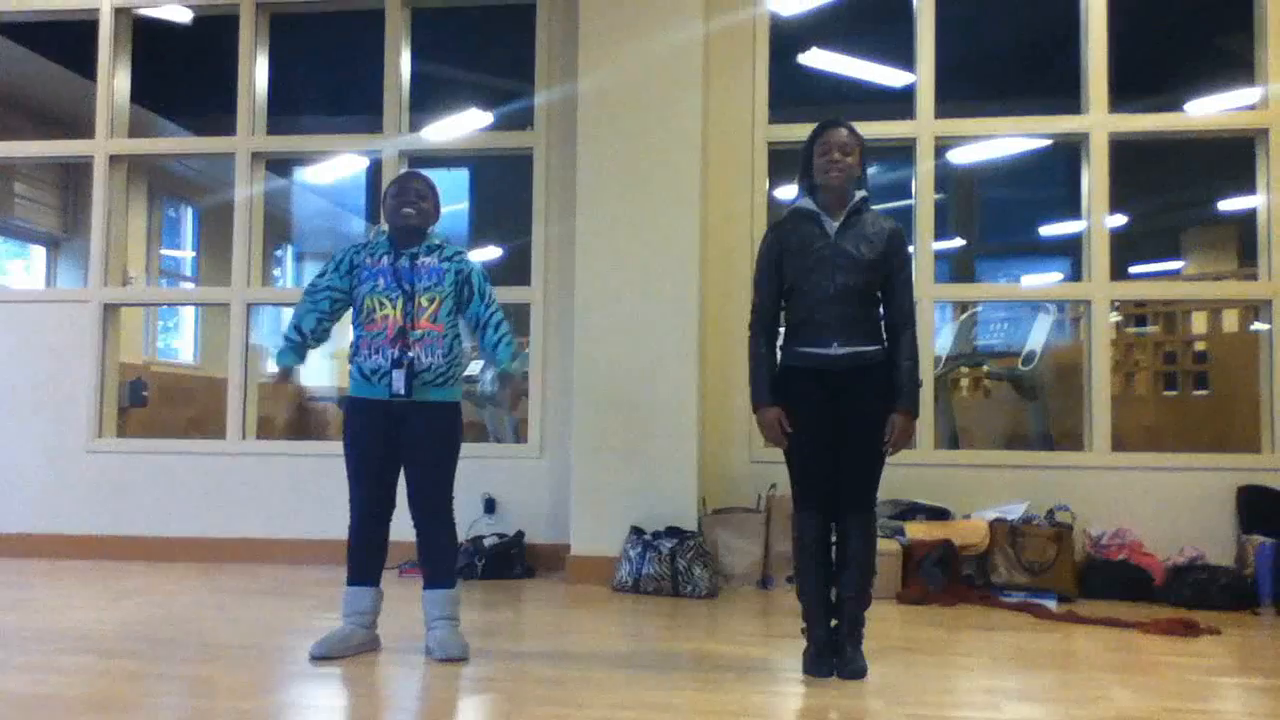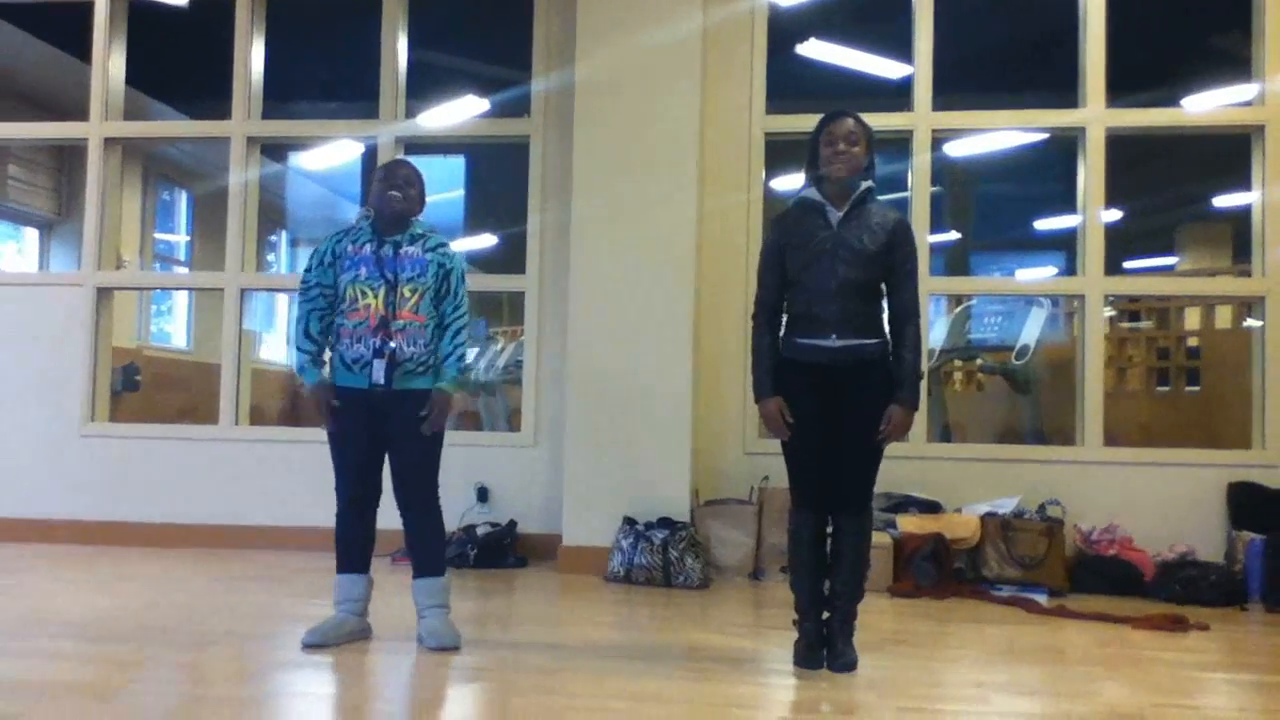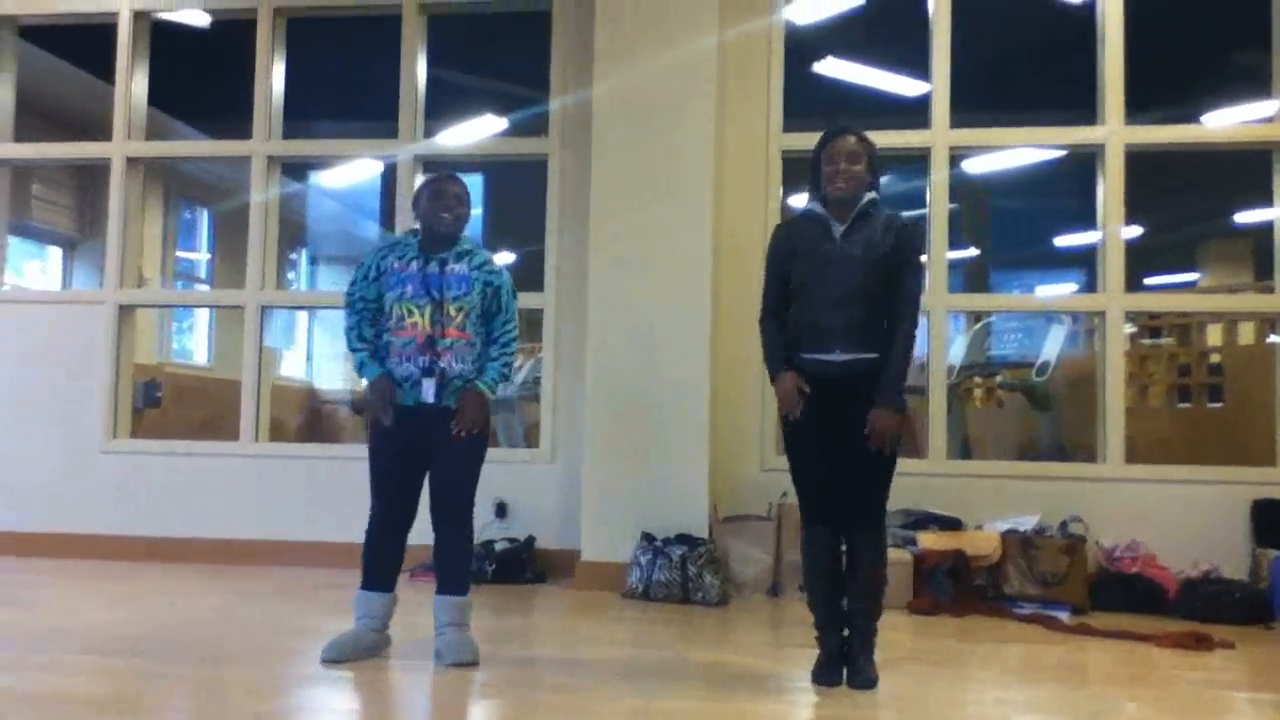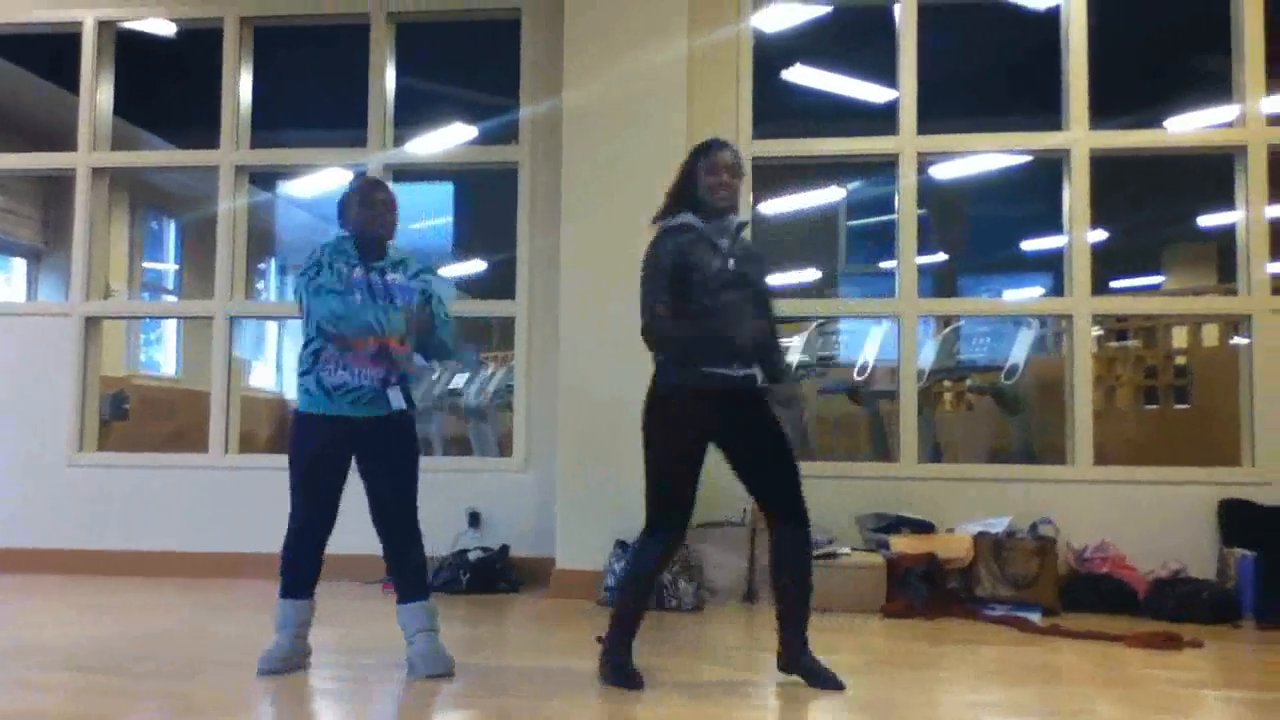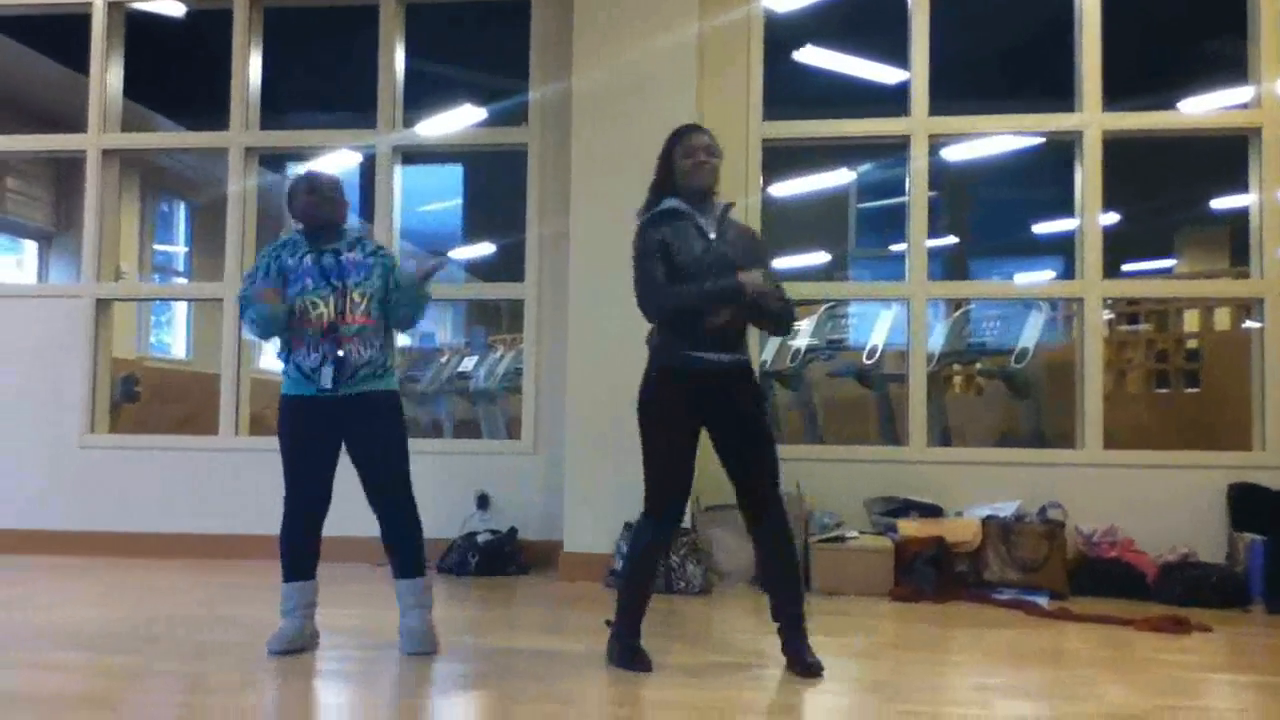
dt=0.7s
person 1, frame 1
left shoulder: (885, 233)
right shoulder: (783, 233)
left elbow: (902, 323)
right elbow: (763, 323)
left wrist: (906, 403)
right wrist: (764, 399)
left hip: (866, 382)
right hip: (803, 382)
left knee: (857, 510)
right knee: (811, 510)
left ankle: (850, 637)
right ankle: (817, 635)
person 1, frame 2
left shoulder: (889, 225)
right shoulder: (788, 223)
left elbow: (905, 316)
right elbow: (766, 312)
left wrist: (906, 395)
right wrist: (765, 389)
left hip: (865, 375)
right hip: (801, 373)
left knee: (852, 504)
right knee: (807, 503)
left ankle: (842, 629)
right ankle: (808, 628)
person 1, frame 3
left shoulder: (896, 232)
right shoulder: (792, 234)
left elbow: (904, 322)
right elbow: (774, 316)
left wrist: (890, 399)
right wrist: (781, 372)
left hip: (868, 389)
right hip: (809, 388)
left knee: (864, 519)
right knee: (818, 519)
left ankle: (861, 646)
right ankle: (830, 644)
person 1, frame 4
left shoulder: (747, 254)
right shoulder: (671, 244)
left elbow: (762, 332)
right elbow: (656, 331)
left wrist: (775, 375)
right wrist: (731, 337)
left hip: (738, 397)
right hip: (681, 397)
left knee: (790, 515)
right knee: (666, 527)
left ankle: (794, 649)
right ankle: (616, 649)
person 1, frame 5
left shoulder: (743, 237)
right shoulder: (657, 231)
left elbow: (782, 319)
right elbow: (655, 304)
left wrist: (749, 302)
right wrist: (731, 288)
left hip: (734, 379)
right hip: (674, 382)
left knee: (765, 505)
right knee: (664, 510)
left ankle: (793, 637)
right ankle: (624, 633)
person 2, frame 1
left shoulder: (457, 264)
right shoulder: (356, 259)
left elbow: (487, 316)
right elbow: (317, 306)
left wrist: (506, 365)
right wrist: (289, 357)
left hip: (434, 405)
right hip: (369, 404)
left knee: (434, 512)
right knee: (367, 511)
left ankle: (442, 624)
right ankle: (359, 623)
person 2, frame 2
left shoulder: (440, 255)
right shoulder: (338, 248)
left elbow: (455, 322)
right elbow: (312, 312)
left wrist: (446, 384)
right wrist: (313, 374)
left hip: (416, 393)
right hip: (351, 392)
left knee: (420, 499)
right knee: (353, 499)
left ankle: (433, 612)
right ankle: (350, 611)
person 2, frame 3
left shoulder: (487, 271)
right shoulder: (385, 261)
left elbow: (505, 337)
right elbow: (358, 321)
left wrist: (482, 389)
right wrist: (373, 375)
left hip: (460, 410)
right hip: (397, 408)
left knee: (453, 517)
right knee: (388, 514)
left ankle: (452, 627)
right ankle: (371, 626)
person 2, frame 4
left shoulder: (413, 276)
right shoulder: (321, 265)
left elbow: (442, 345)
right elbow: (325, 310)
left wrist: (434, 335)
right wrist: (385, 325)
left hip: (389, 414)
right hip: (323, 414)
left knee: (400, 523)
right knee: (309, 522)
left ankle: (423, 638)
right ankle: (291, 637)
person 2, frame 5
left shoulder: (373, 254)
right shoulder: (278, 258)
left elbow: (404, 317)
right elbow: (258, 321)
left wrist: (414, 289)
right wrist: (269, 309)
left hip: (372, 392)
right hip: (305, 397)
left knee: (394, 499)
right knee: (304, 505)
left ankle: (416, 613)
right ankle: (298, 618)
